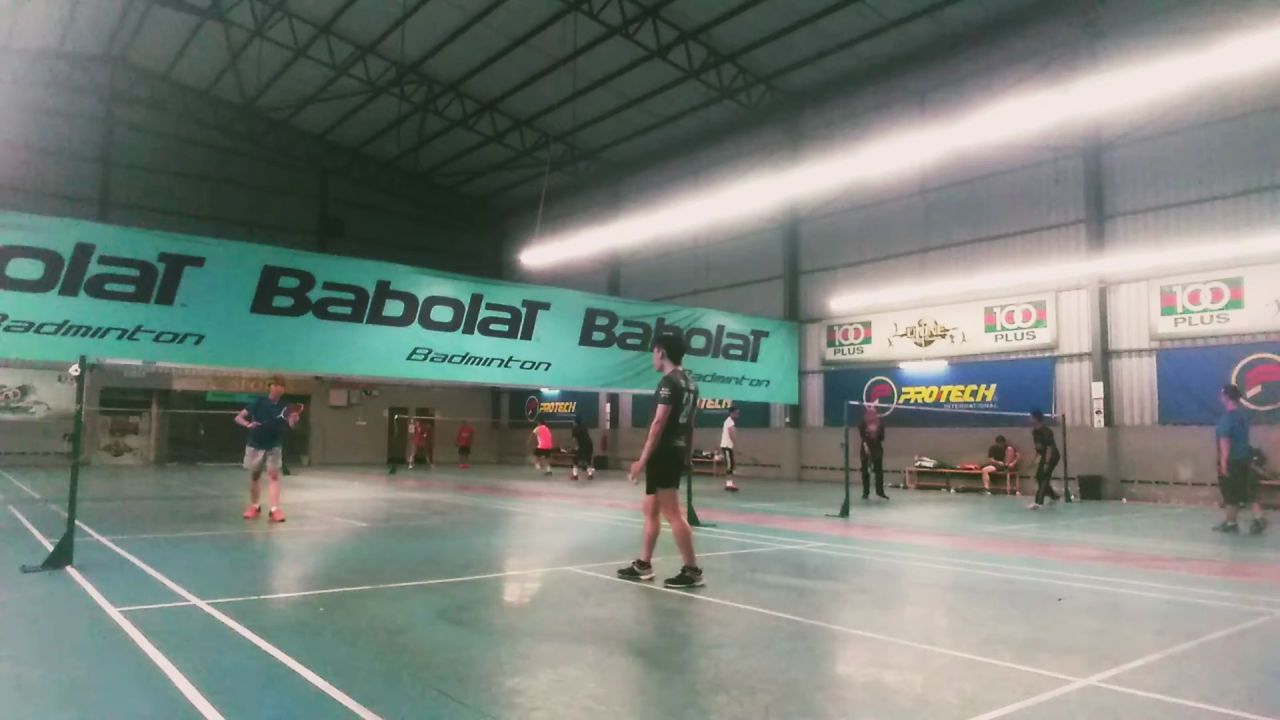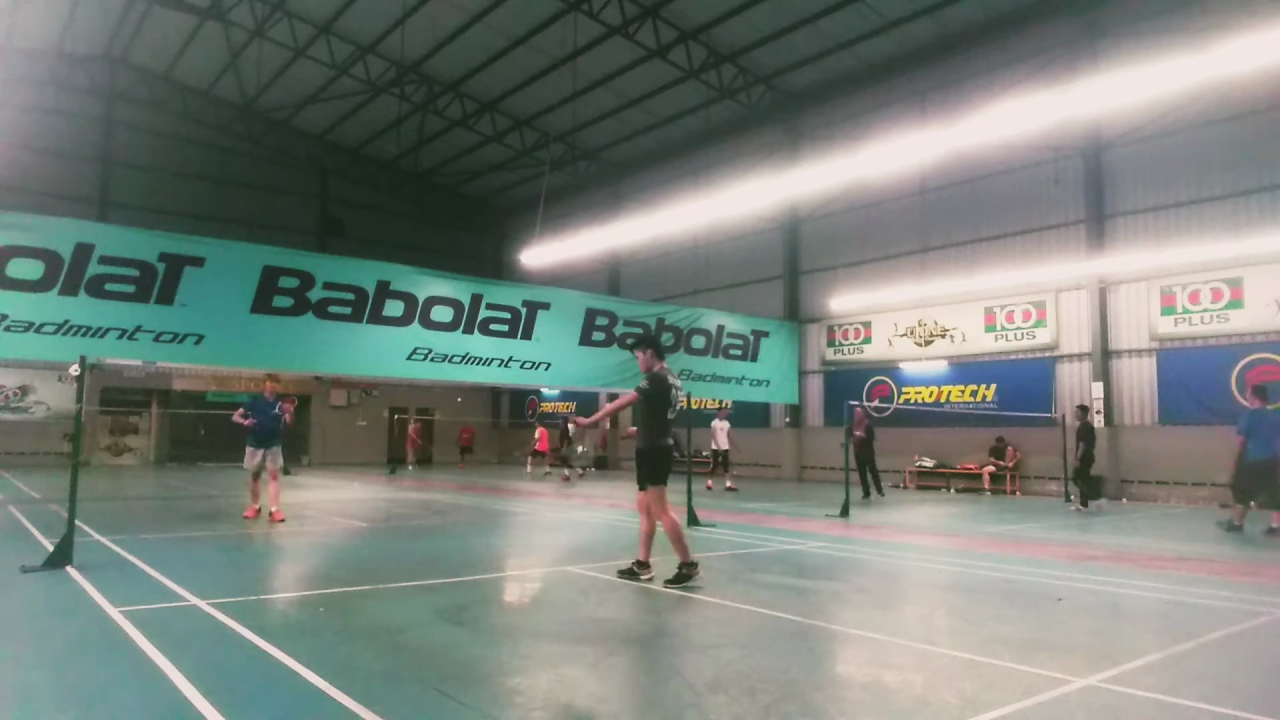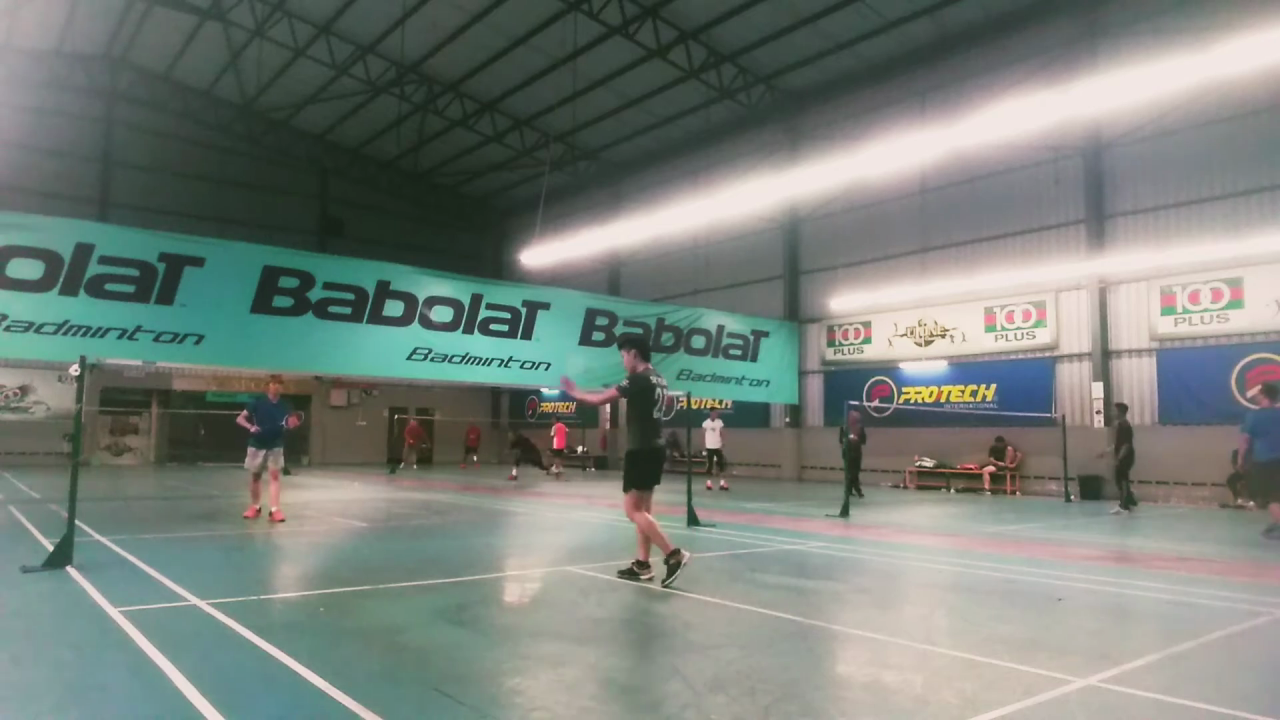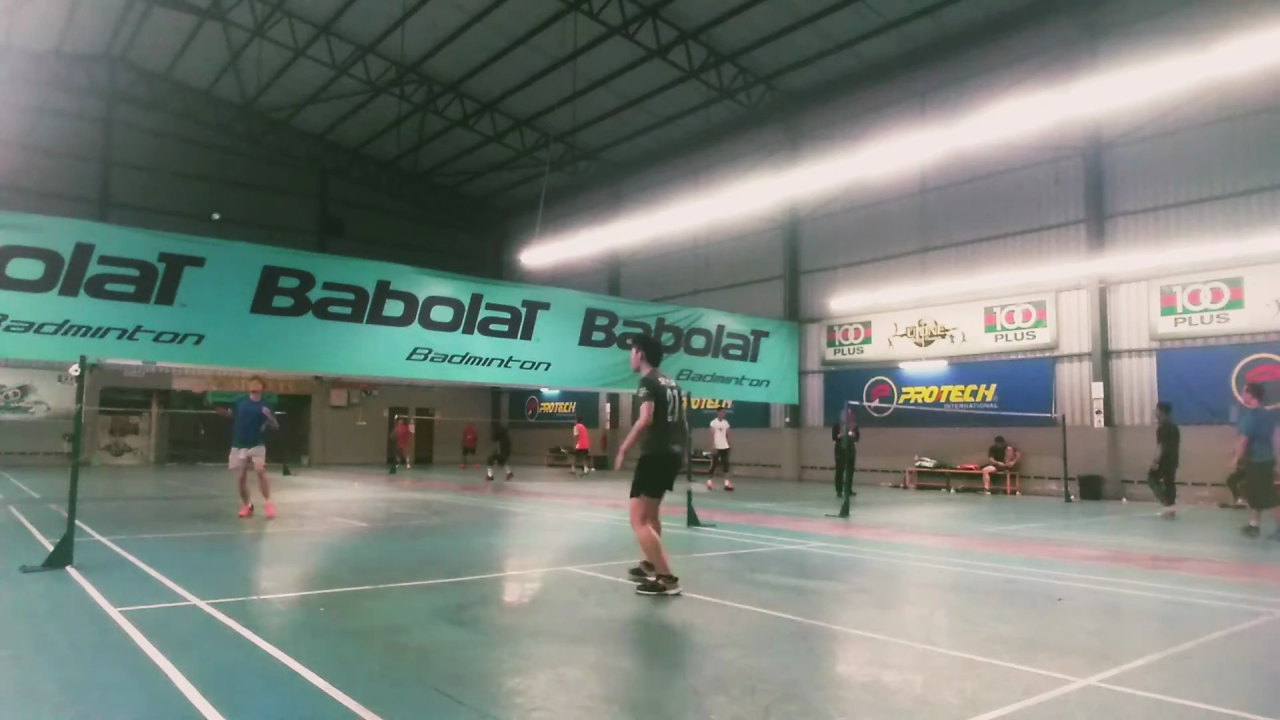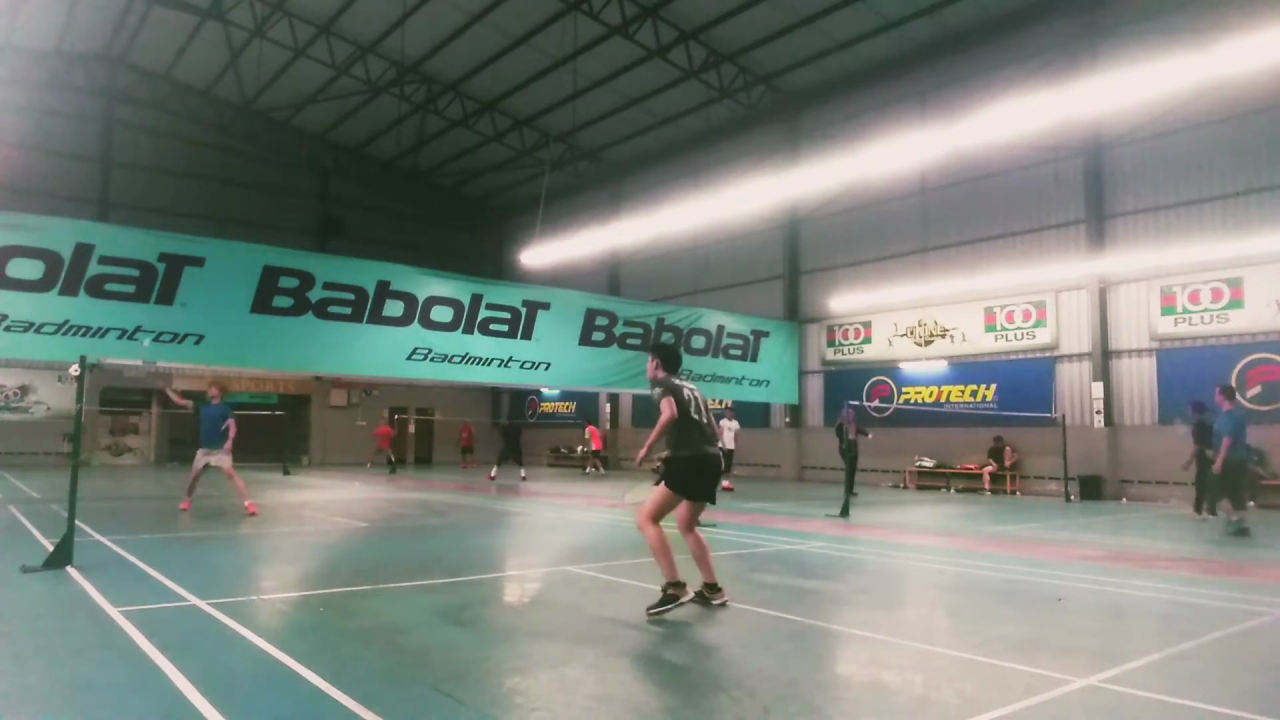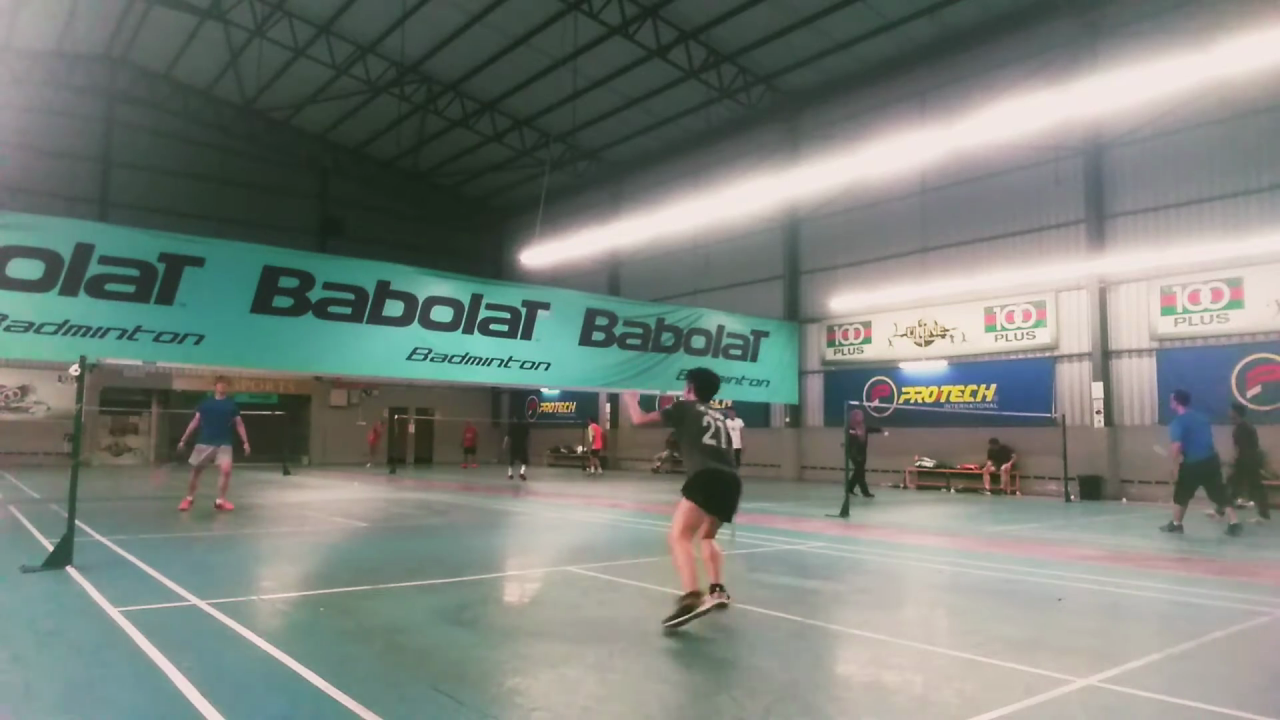
dt=0.4s
person 1, frame 1
left shoulder: (669, 382)
right shoulder: (689, 382)
left elbow: (659, 422)
right elbow: (689, 424)
left wrist: (642, 459)
right wrist: (687, 455)
left hip: (663, 454)
right hip: (675, 453)
left knee: (672, 514)
right knee: (651, 509)
left ankle: (692, 571)
right ankle: (643, 565)
person 1, frame 2
left shoulder: (656, 378)
right shoulder: (671, 379)
left elbow: (622, 404)
left wrist: (590, 421)
right wrist: (639, 429)
left hip: (652, 450)
right hip: (659, 448)
left knee: (661, 511)
right knee: (645, 508)
left ankle: (688, 565)
right ankle: (642, 565)
person 1, frame 3
left shoulder: (639, 379)
right shoulder: (658, 380)
left elbow: (602, 399)
left wrist: (575, 392)
left hip: (642, 451)
right hip: (654, 449)
left knee: (634, 511)
right knee: (642, 510)
left ankle: (674, 555)
right ankle: (642, 564)
person 1, frame 4
left shoulder: (648, 382)
right shoulder: (669, 383)
left elbow: (644, 420)
right elbow: (681, 423)
left wrist: (623, 450)
right wrist: (678, 450)
left hip: (655, 456)
right hip: (671, 455)
left knee: (638, 521)
right knee: (650, 514)
left ankle: (666, 579)
right ankle: (651, 566)
person 1, frame 5
left shoulder: (662, 384)
right shoulder: (690, 388)
left elbow: (669, 415)
right elbow: (714, 432)
left wrist: (646, 447)
left hip: (690, 461)
right hip: (711, 461)
left knee: (646, 519)
right knee: (686, 525)
left ankle: (674, 586)
right ankle: (712, 588)
person 1, frame 6
left shoulder: (684, 407)
right shoulder: (719, 417)
left elbow: (639, 420)
left wrist: (630, 400)
left hip: (706, 479)
right hip: (731, 483)
left knee: (679, 537)
right knee: (706, 536)
left ankle: (692, 598)
right ankle: (717, 590)
